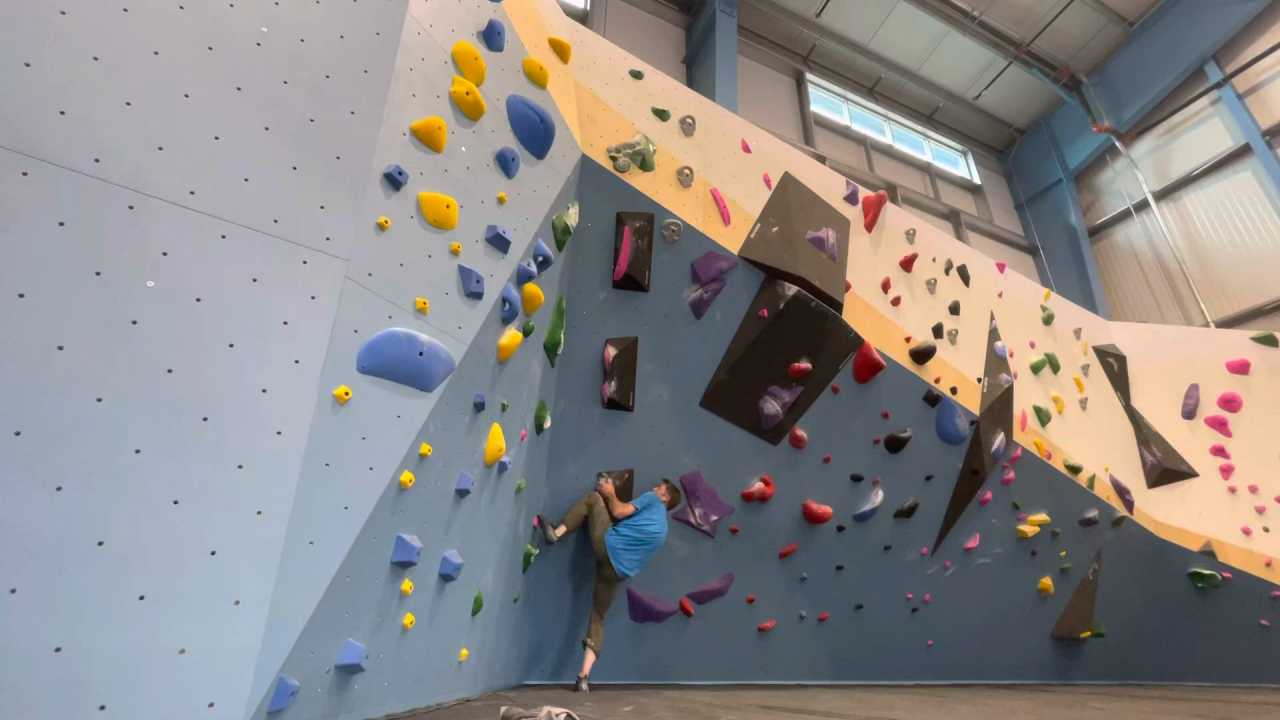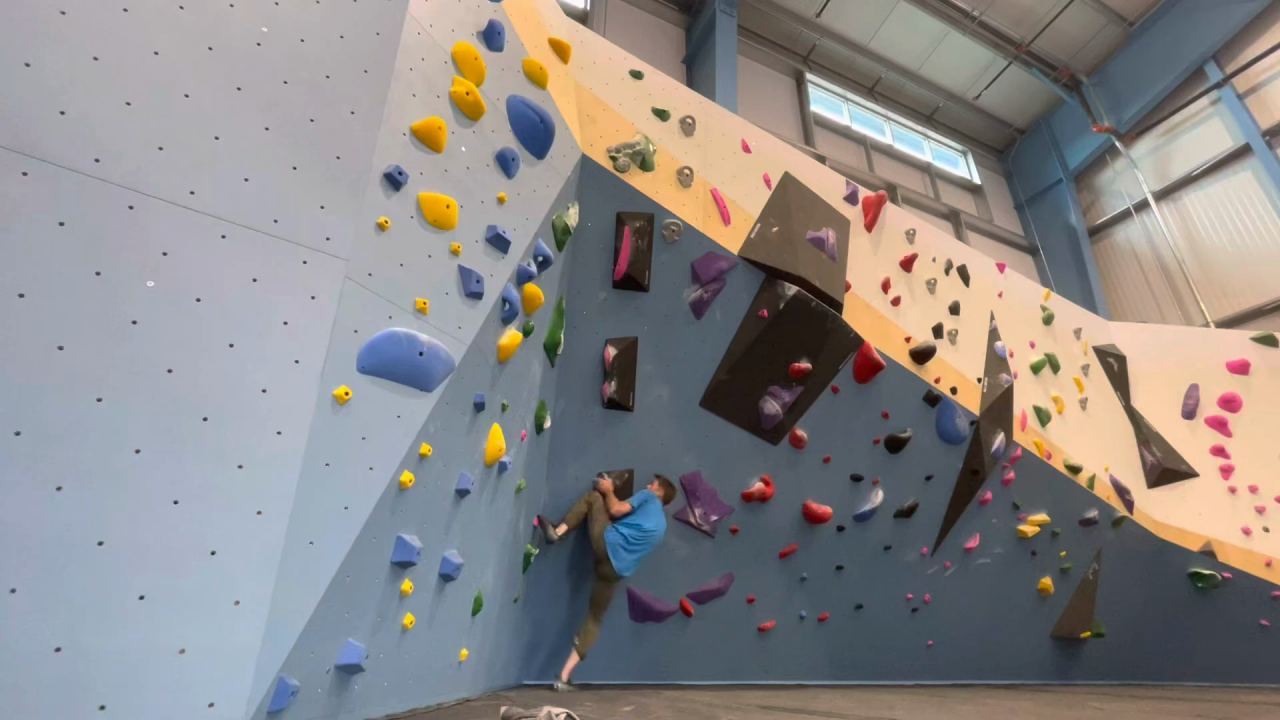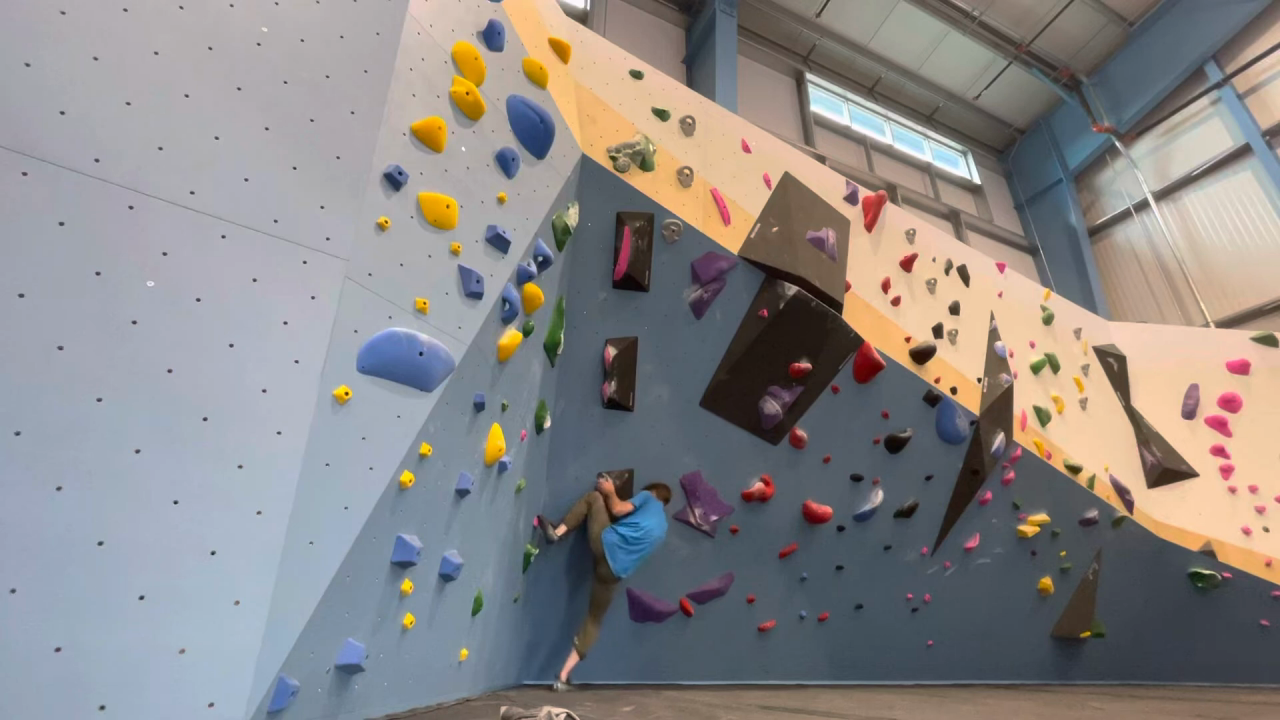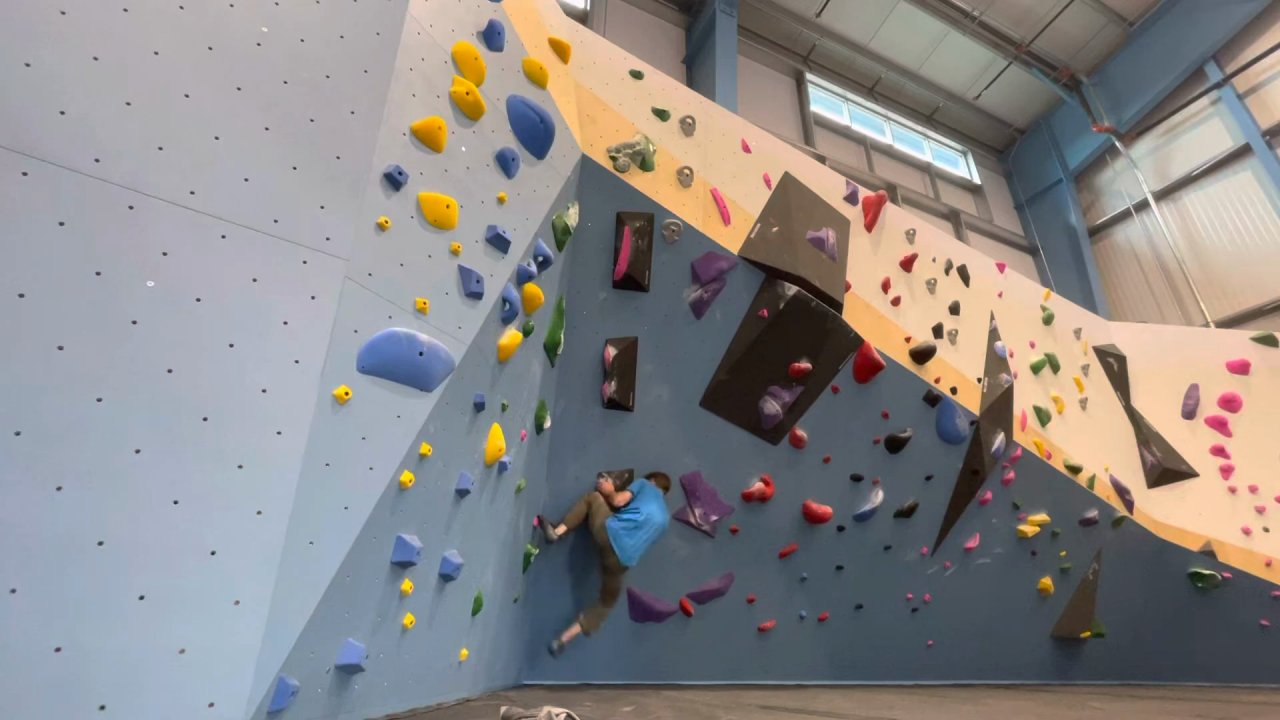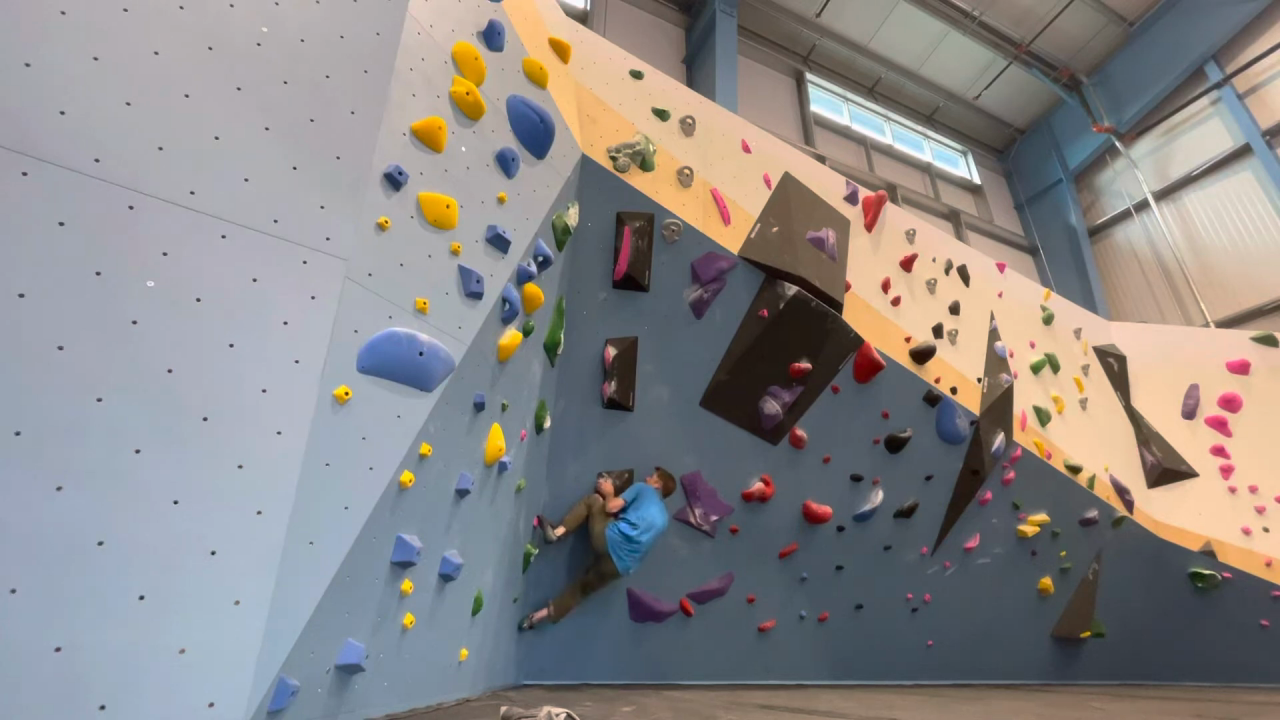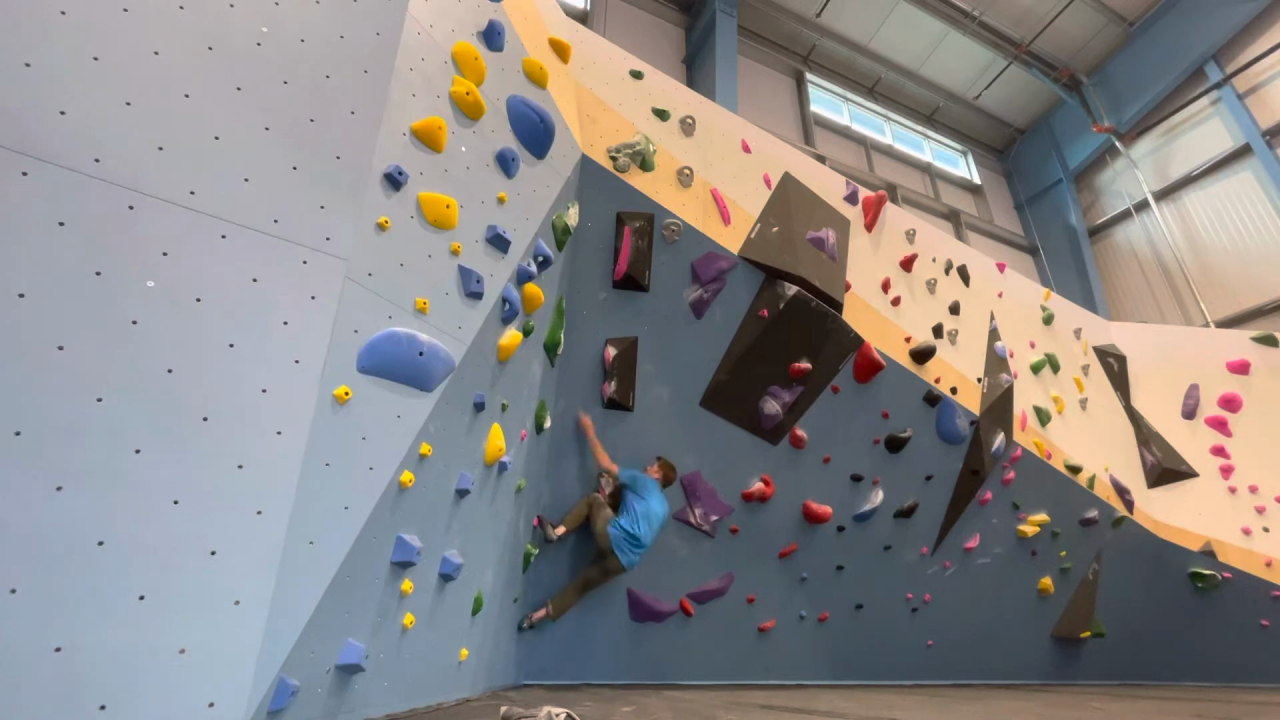
dt=0.3s
person 1, frame 1
left shoulder: (651, 500)
right shoulder: (662, 528)
left elbow: (619, 512)
left wrist: (609, 494)
left hip: (608, 544)
right hip: (619, 569)
left knee: (594, 497)
right knee: (598, 616)
left ankle: (556, 532)
right ankle: (583, 675)
person 1, frame 2
left shoulder: (648, 496)
right shoulder: (660, 525)
left elbow: (615, 509)
left wrist: (607, 491)
left hip: (607, 542)
right hip: (616, 568)
left knee: (593, 496)
right knee: (594, 617)
left ankle: (557, 531)
right ankle: (565, 676)
person 1, frame 3
left shoulder: (648, 498)
right shoulder: (662, 528)
left elbow: (618, 509)
left wrist: (609, 492)
left hip: (606, 542)
right hip: (616, 570)
left knee: (593, 496)
right knee: (594, 619)
left ankle: (557, 531)
right ankle: (563, 676)
person 1, frame 4
left shoulder: (646, 485)
right shoulder: (664, 518)
left elbow: (618, 501)
left wrist: (608, 491)
left hip: (610, 533)
right hip: (622, 559)
left knee: (593, 497)
right knee: (606, 602)
left ankle: (558, 530)
right ankle: (565, 638)
person 1, frame 5
left shoulder: (643, 489)
right shoulder: (663, 518)
left elbow: (611, 506)
left wrist: (607, 492)
left hip: (610, 540)
left knee: (593, 499)
right knee: (582, 587)
left ankle: (557, 531)
right ankle: (539, 616)
person 1, frame 6
left shoulder: (642, 480)
right shoulder: (663, 508)
left elbow: (604, 464)
left wrist: (589, 430)
right wrist: (612, 493)
left hip: (613, 539)
right hip: (625, 560)
left knee: (593, 499)
right knee: (581, 584)
left ankle: (557, 531)
right ankle: (542, 614)
